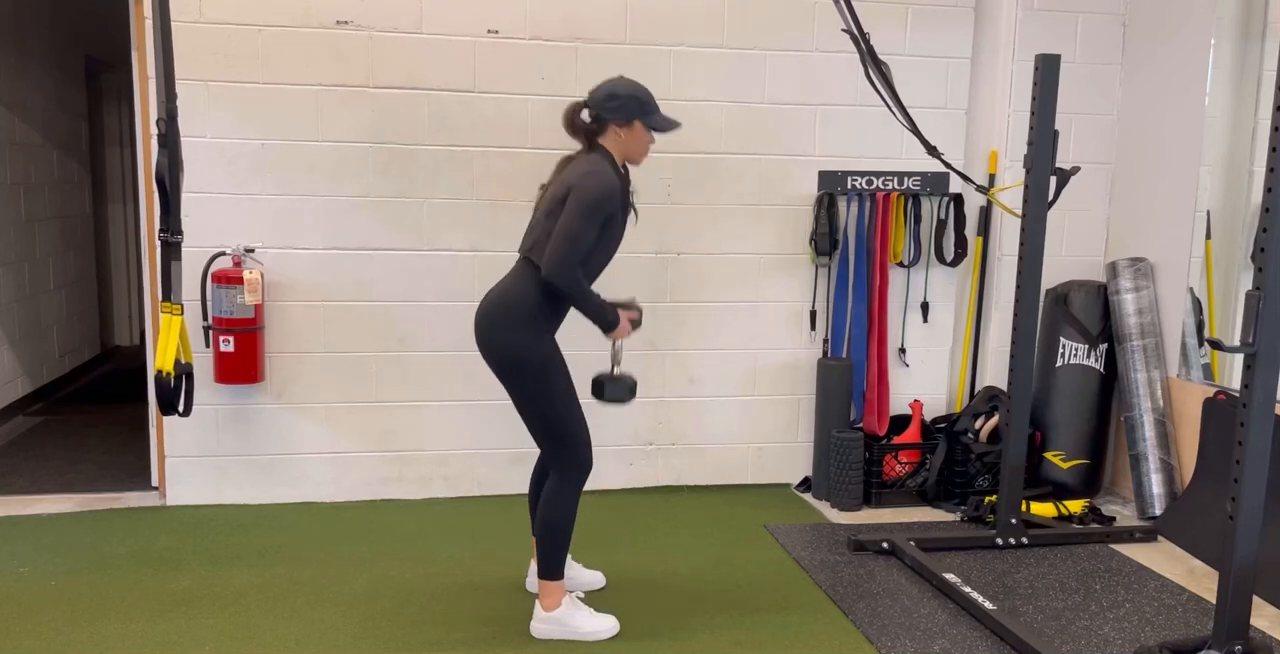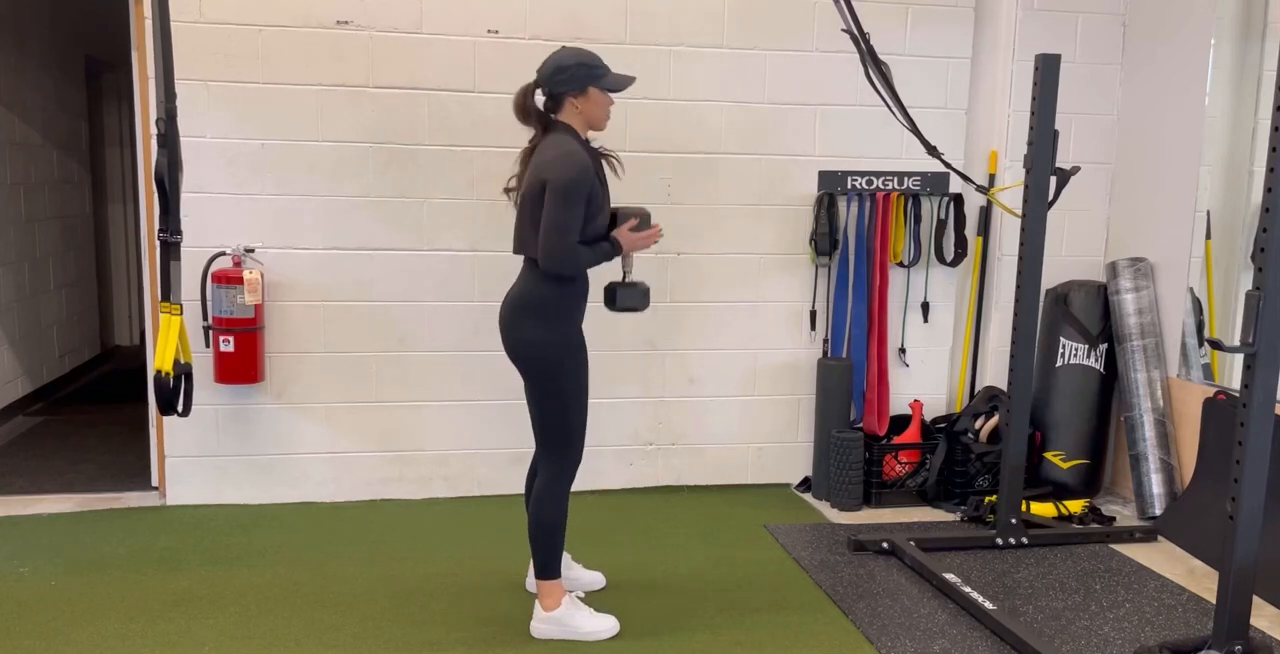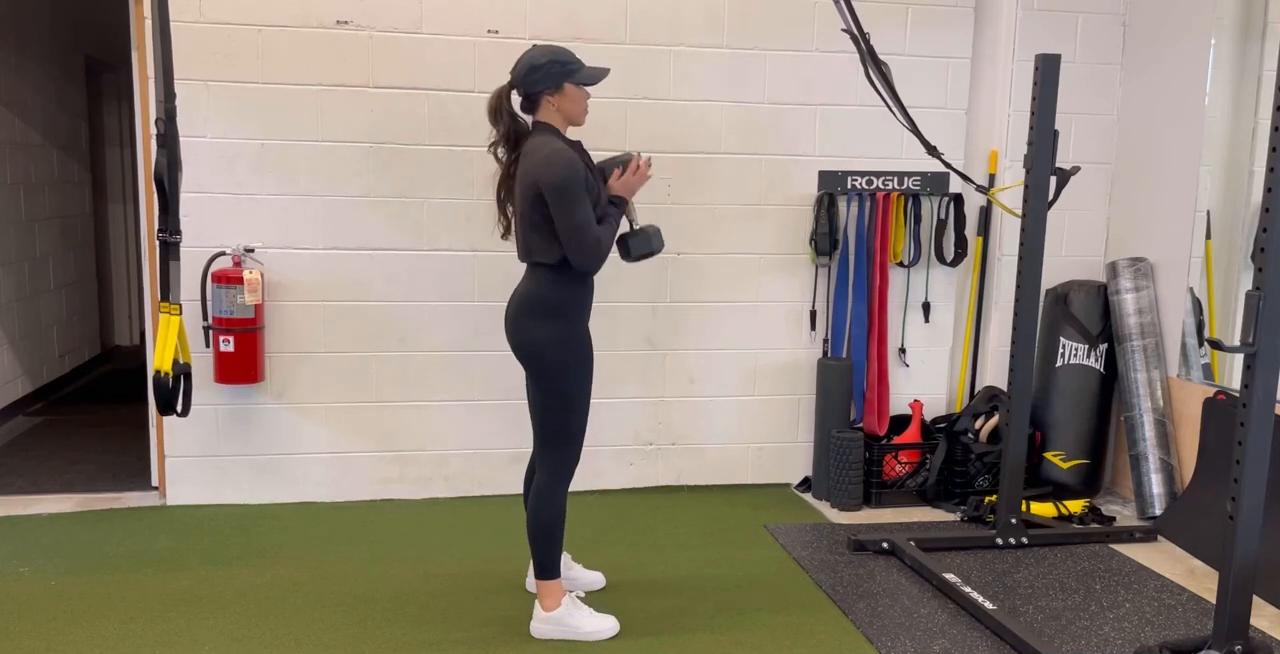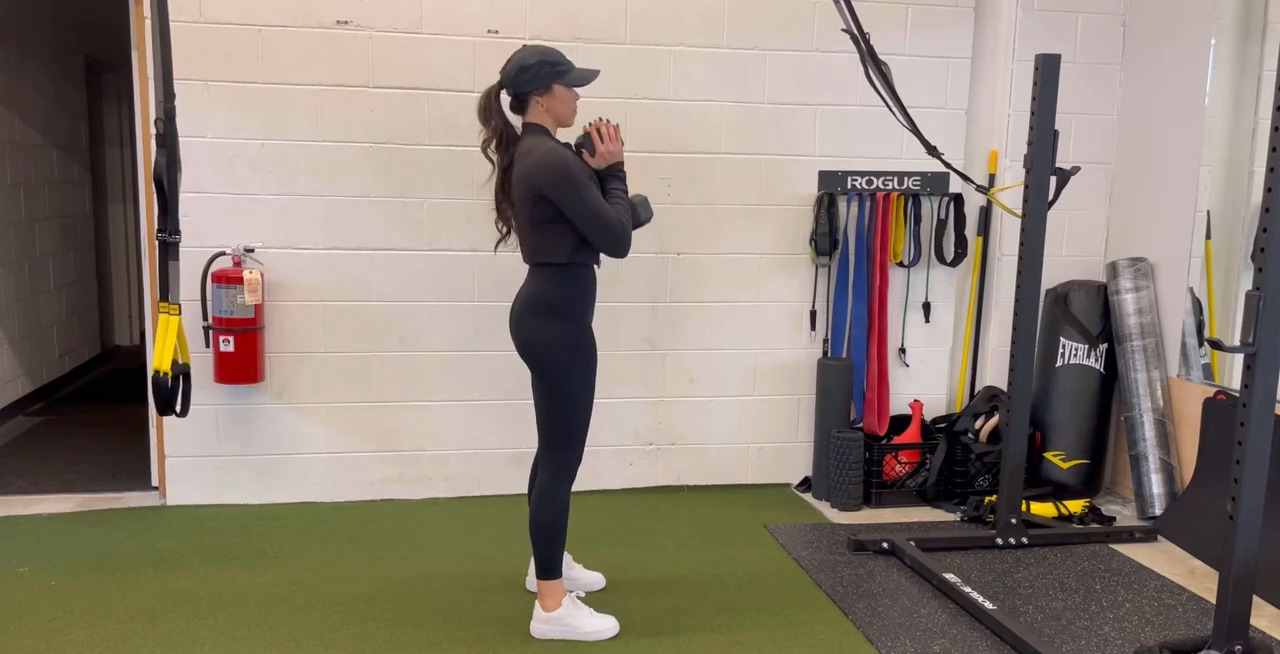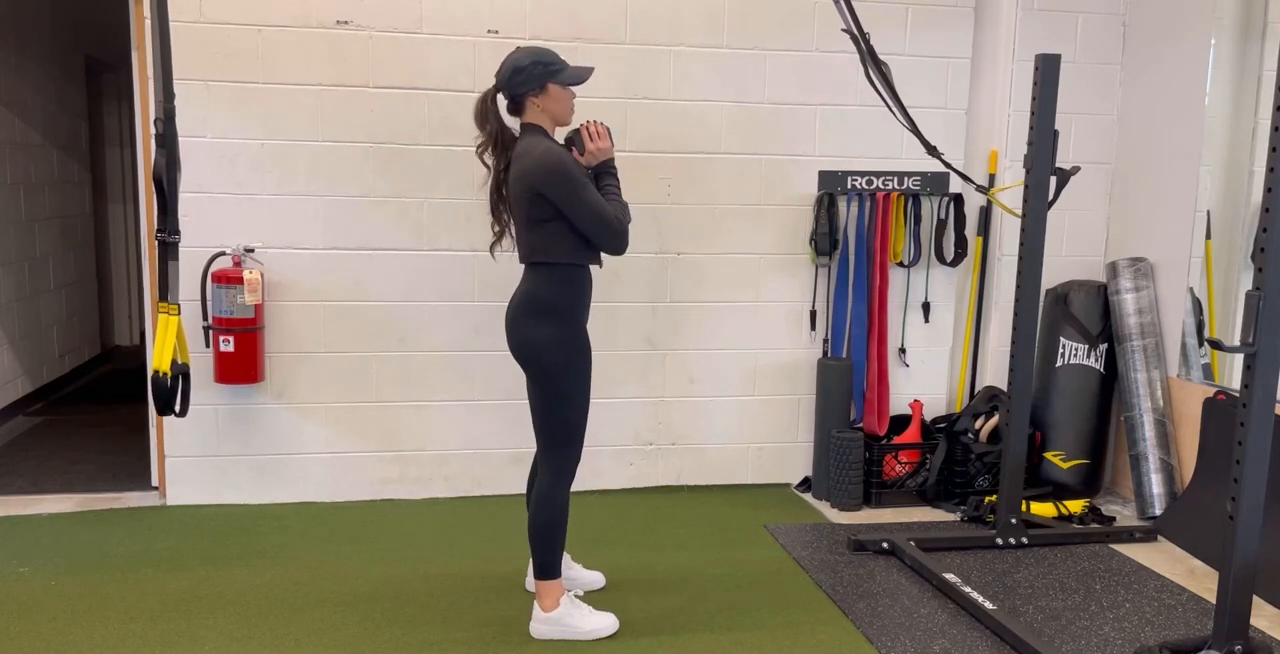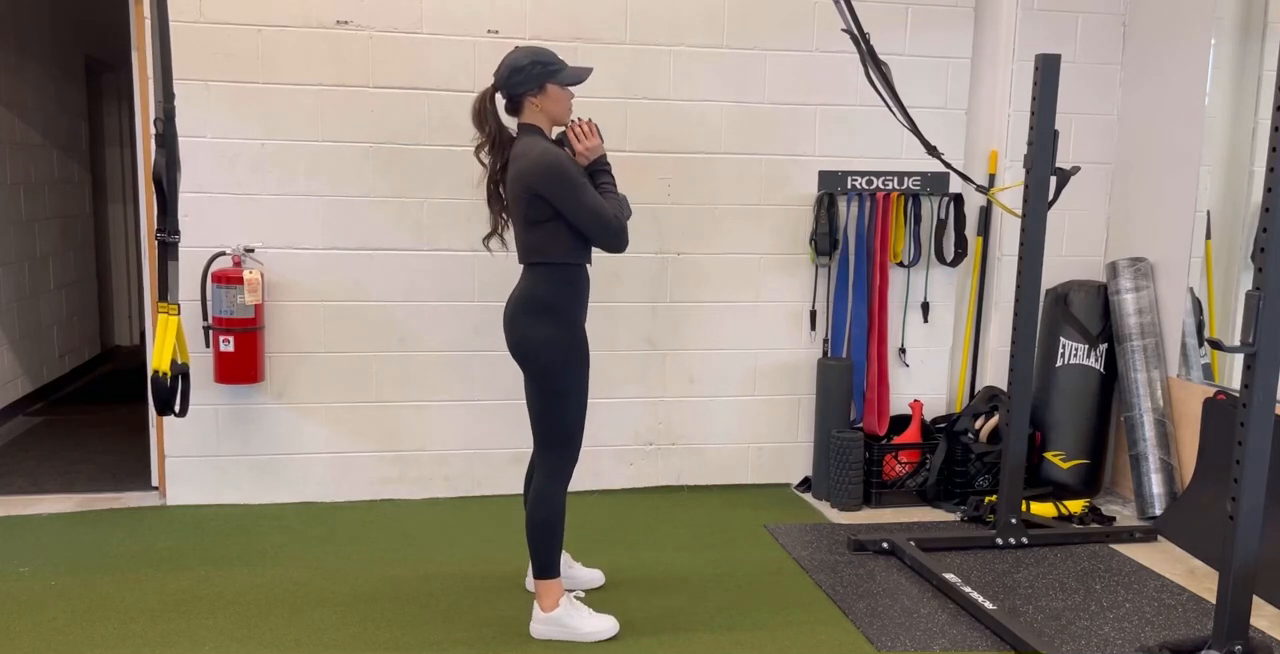
dt=0.2s
person 1, frame 1
left shoulder: (588, 169)
right shoulder: (602, 182)
right elbow: (558, 268)
left wrist: (605, 313)
right wrist: (607, 319)
left hip: (512, 318)
right hip: (518, 328)
left knee: (560, 449)
right knee: (573, 458)
left ankle: (546, 563)
right ankle: (551, 607)
person 1, frame 2
left shoulder: (559, 150)
right shoulder: (568, 159)
right elbow: (555, 255)
left wrist: (612, 234)
right wrist: (617, 245)
left hip: (539, 314)
right hip: (546, 320)
left knee: (555, 448)
right knee: (561, 455)
left ankle: (547, 563)
right ankle: (551, 606)
person 1, frame 3
left shoulder: (539, 150)
right shoulder: (556, 159)
right elbow: (587, 254)
left wrist: (607, 191)
right wrist: (619, 199)
left hip: (542, 311)
right hip: (553, 319)
left knee: (552, 449)
right knee: (560, 455)
left ankle: (549, 563)
right ankle: (551, 606)
person 1, frame 4
left shoulder: (532, 153)
right shoulder: (549, 159)
left elbow: (580, 215)
right elbow: (615, 239)
left wrist: (597, 171)
right wrist: (612, 172)
left hip: (547, 311)
right hip: (558, 318)
left knee: (556, 450)
right knee: (561, 457)
left ankle: (548, 564)
right ankle: (551, 607)
person 1, frame 5
left shoulder: (531, 154)
right shoulder: (547, 160)
left elbow: (582, 217)
right elbow: (614, 236)
left wrist: (589, 168)
right wrist: (603, 168)
left hip: (544, 311)
right hip: (552, 318)
left knee: (555, 449)
right knee: (560, 456)
left ankle: (548, 563)
right ankle: (550, 606)
person 1, frame 6
left shoulder: (529, 154)
right shoulder: (544, 160)
left elbow: (581, 216)
right elbow: (614, 233)
left wrist: (585, 165)
right wrist: (597, 164)
left hip: (542, 311)
right hip: (550, 317)
left knee: (551, 449)
right knee: (558, 455)
left ankle: (548, 563)
right ankle: (550, 607)
